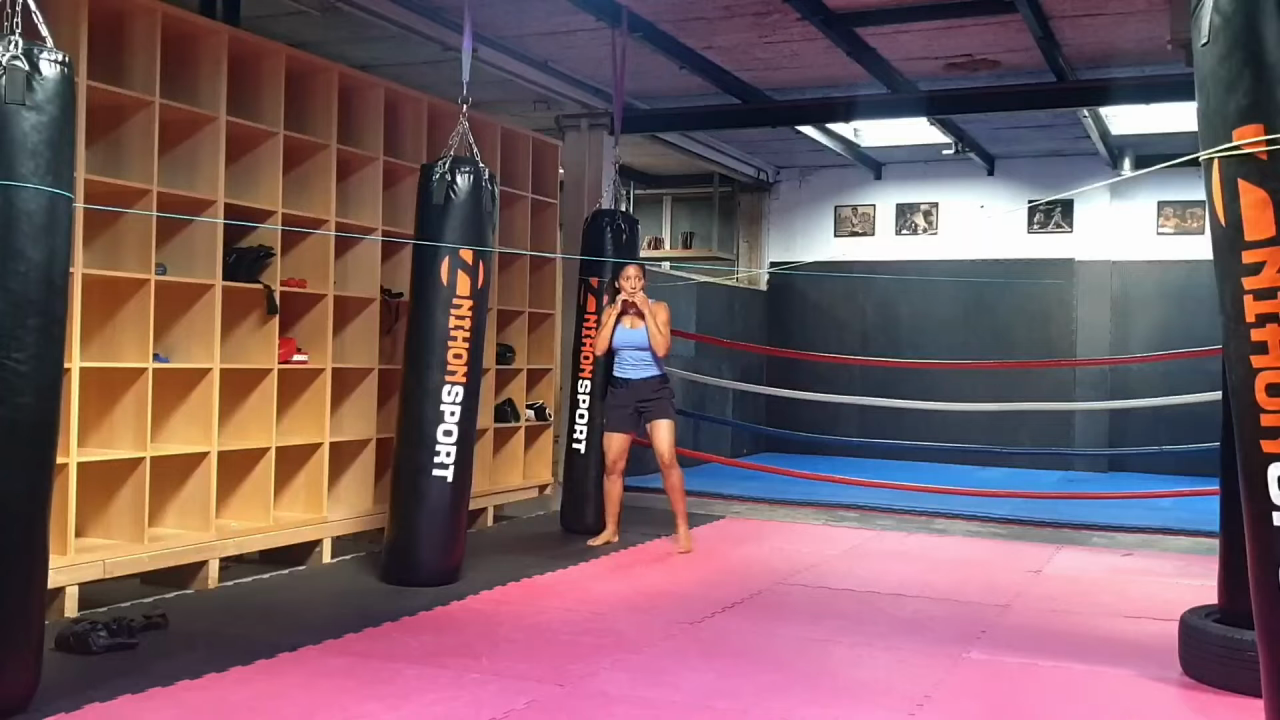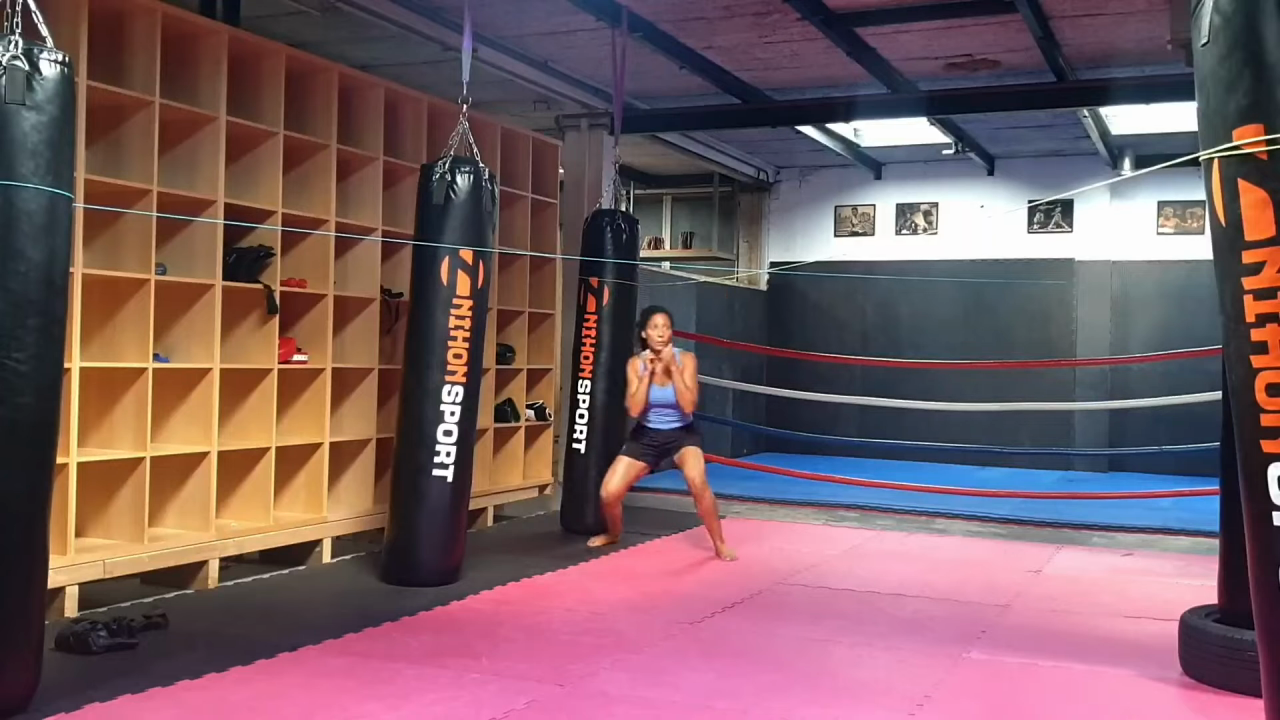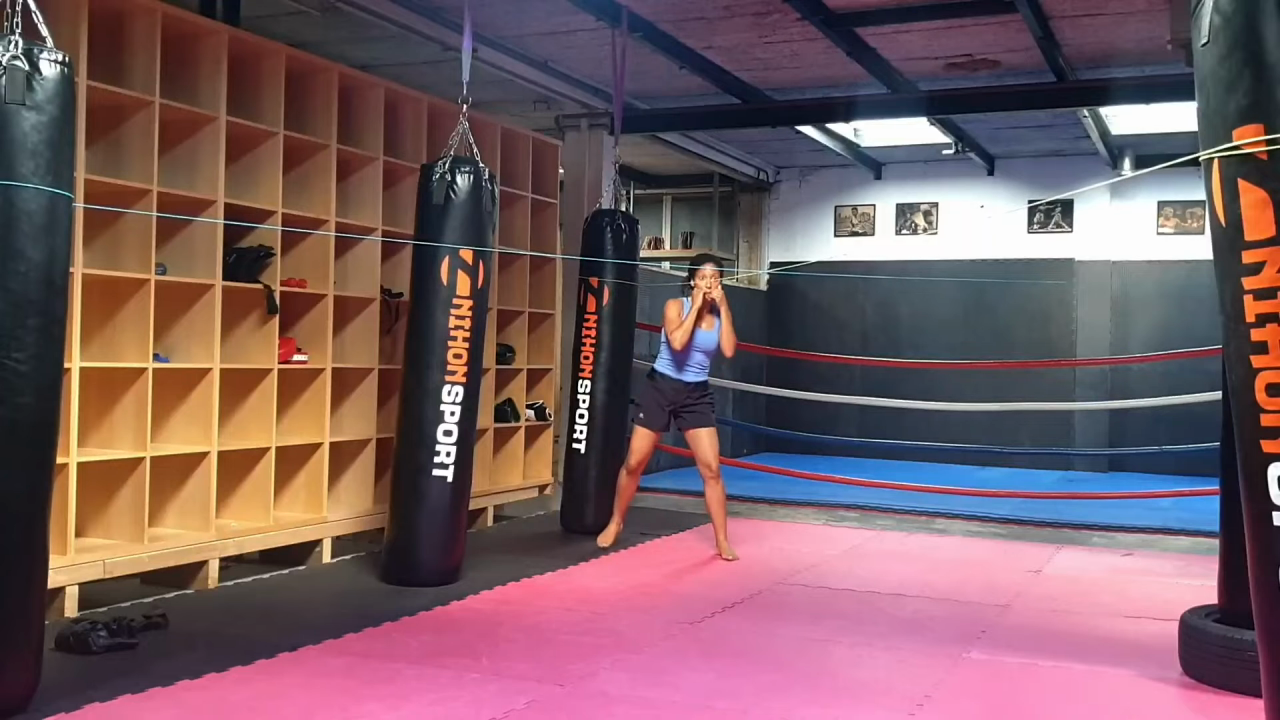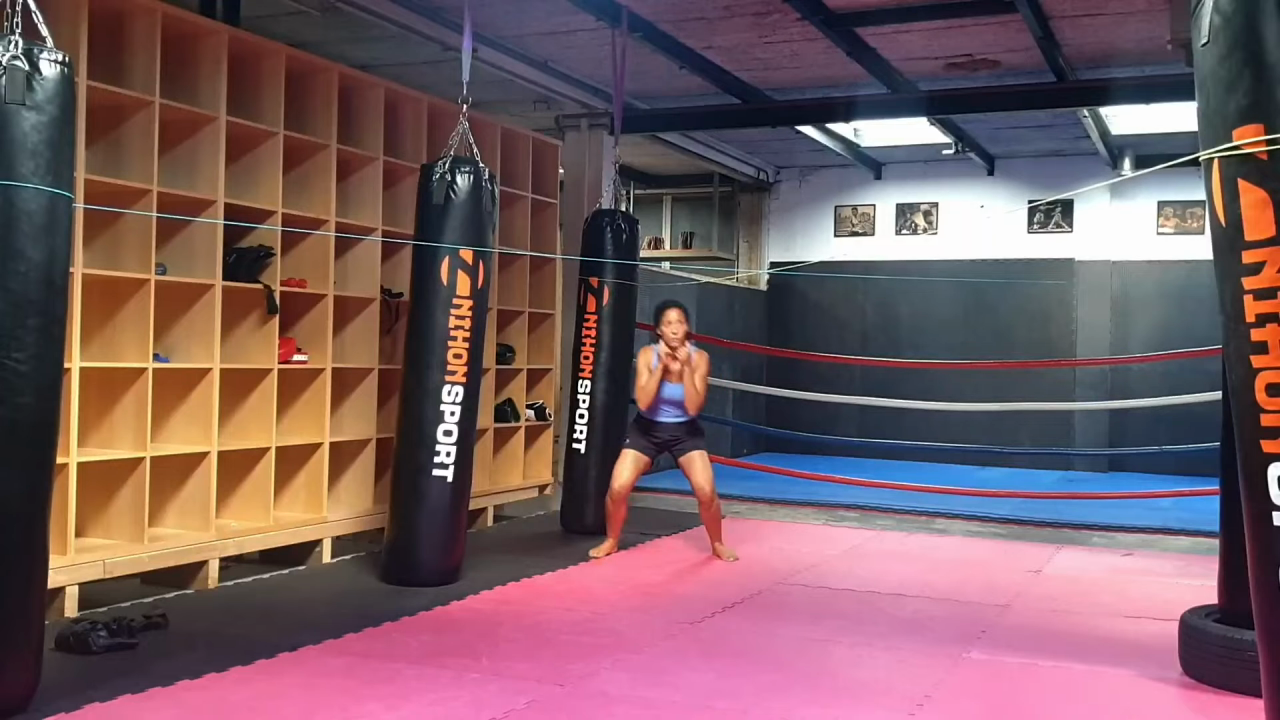
dt=0.4s
person 1, frame 1
left shoulder: (658, 308)
right shoulder: (612, 310)
left elbow: (662, 349)
right elbow: (599, 350)
left wrist: (646, 312)
right wrist: (615, 311)
left hip: (654, 389)
right hip: (620, 390)
left knee: (667, 459)
right knee: (613, 465)
left ankle: (682, 527)
right ankle: (611, 529)
person 1, frame 2
left shoulder: (686, 360)
right shoulder: (636, 363)
left elbow: (689, 406)
right elbow: (634, 411)
left wrist: (673, 369)
right wrist: (647, 374)
left hip: (681, 434)
right hip: (646, 436)
left knee: (698, 483)
right knee: (609, 493)
left ankle: (720, 544)
right ankle: (613, 533)
person 1, frame 3
left shoulder: (721, 314)
right shoulder: (675, 306)
left elbow: (729, 350)
right elbow: (677, 342)
left wrist: (723, 307)
right wrist: (696, 305)
left hip: (697, 394)
right hip: (660, 387)
left knee: (711, 468)
right knee: (635, 463)
left ankle: (722, 541)
right ankle: (616, 522)
person 1, frame 4
left shoulder: (699, 358)
right shoulder: (647, 355)
left elbow: (694, 409)
right elbow: (642, 403)
left wrist: (686, 368)
right wrist: (661, 366)
left hip: (685, 431)
right hip: (647, 428)
left knee: (706, 492)
right knee: (618, 487)
left ankle: (717, 544)
right ankle: (611, 541)
